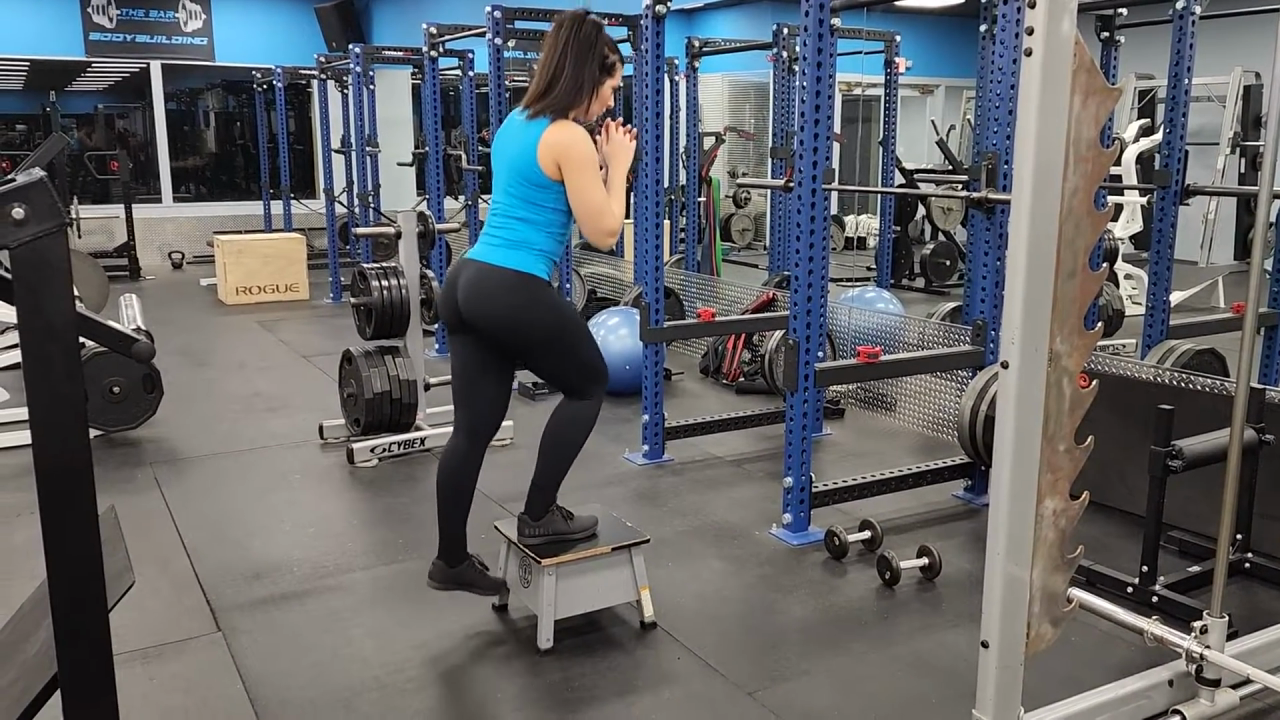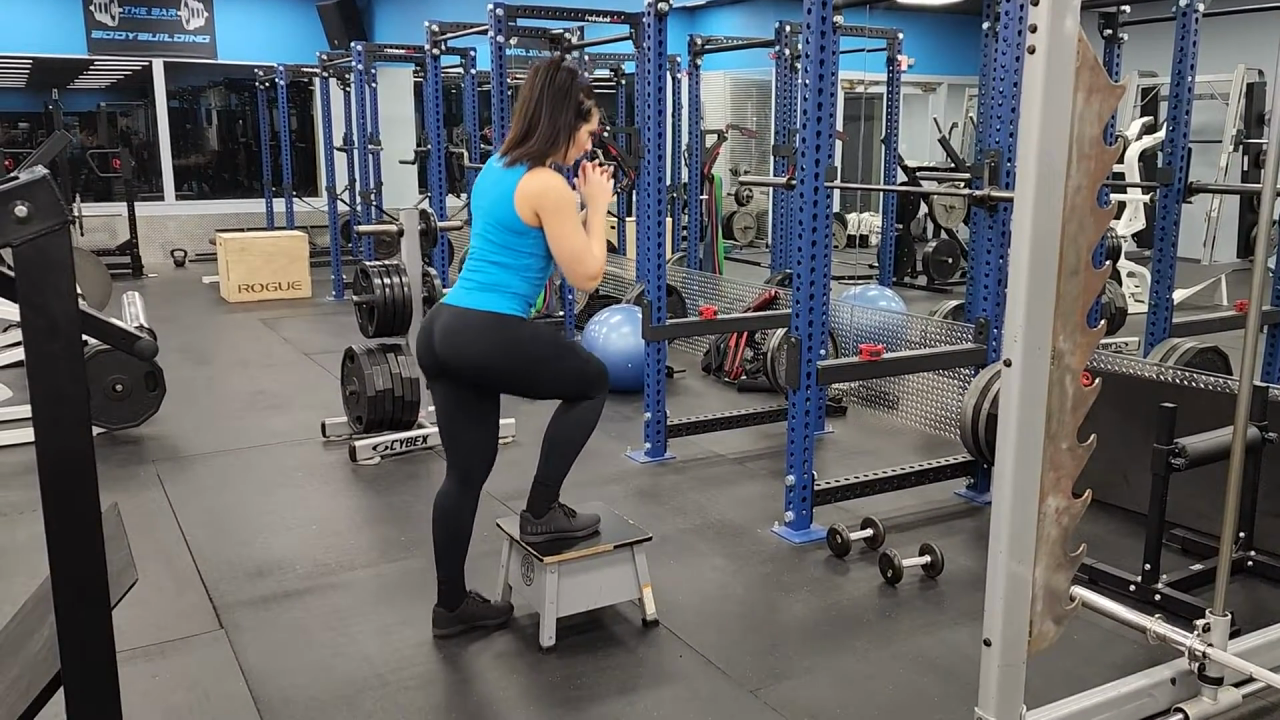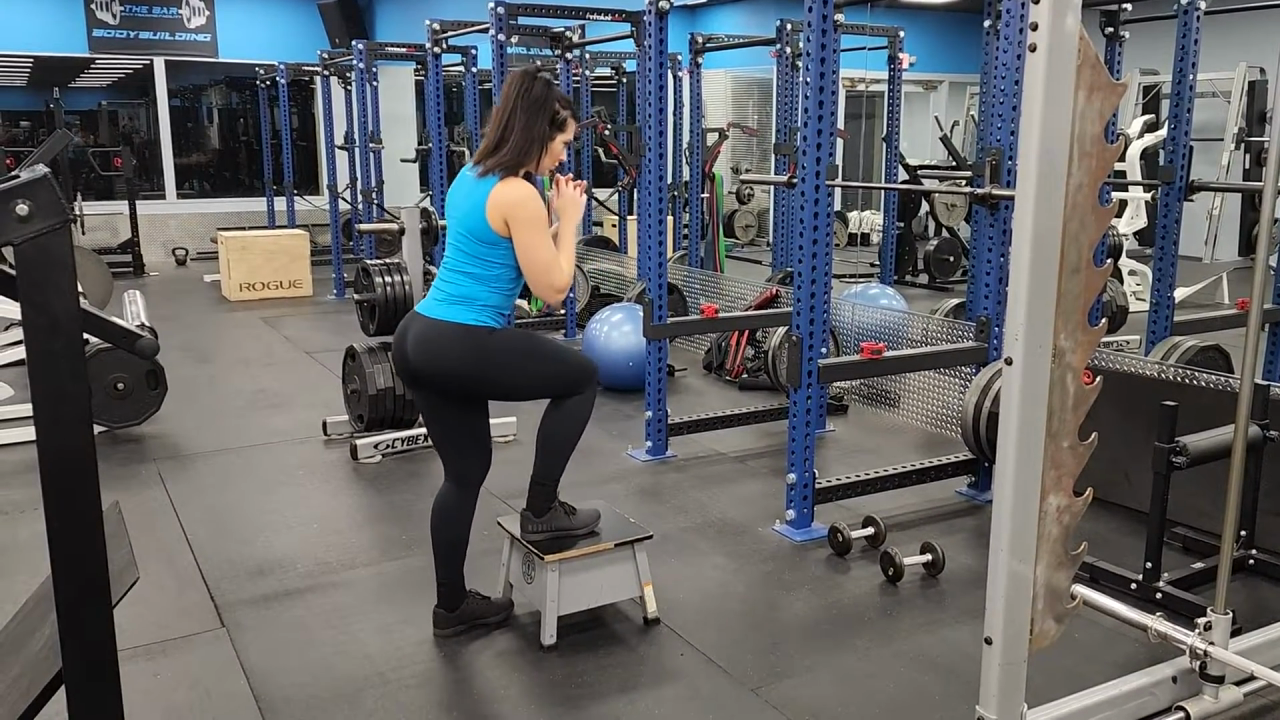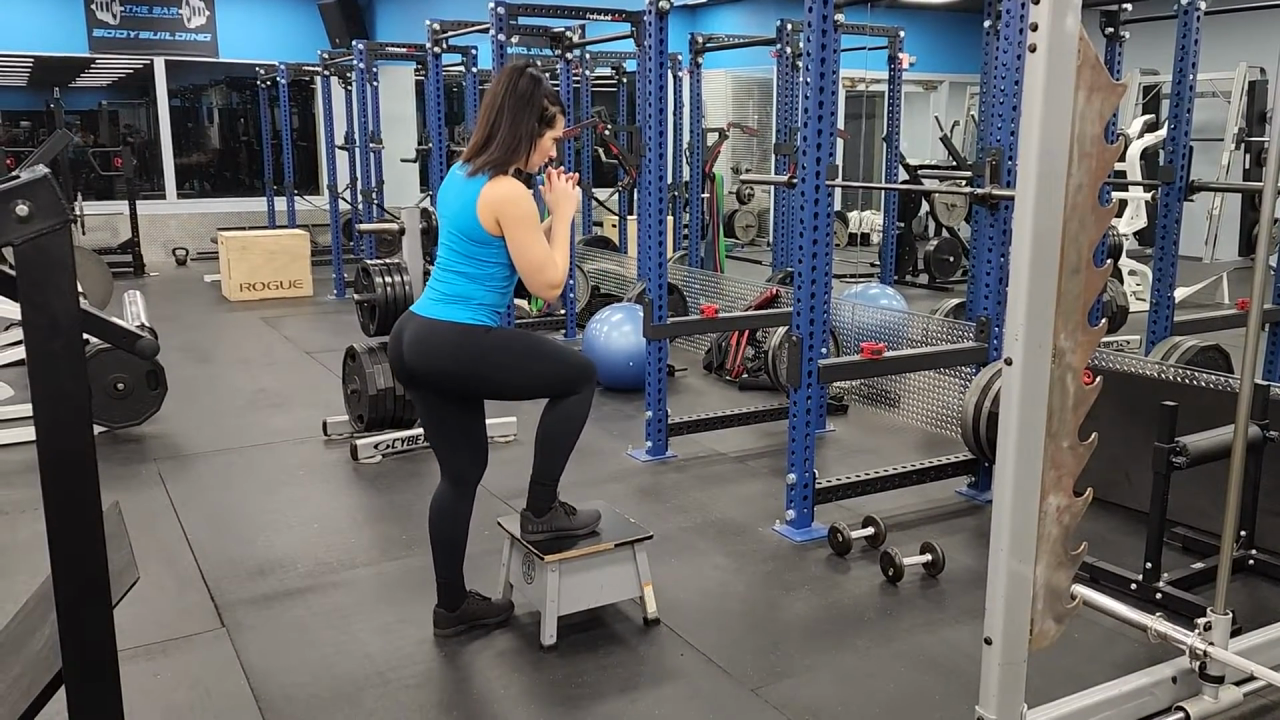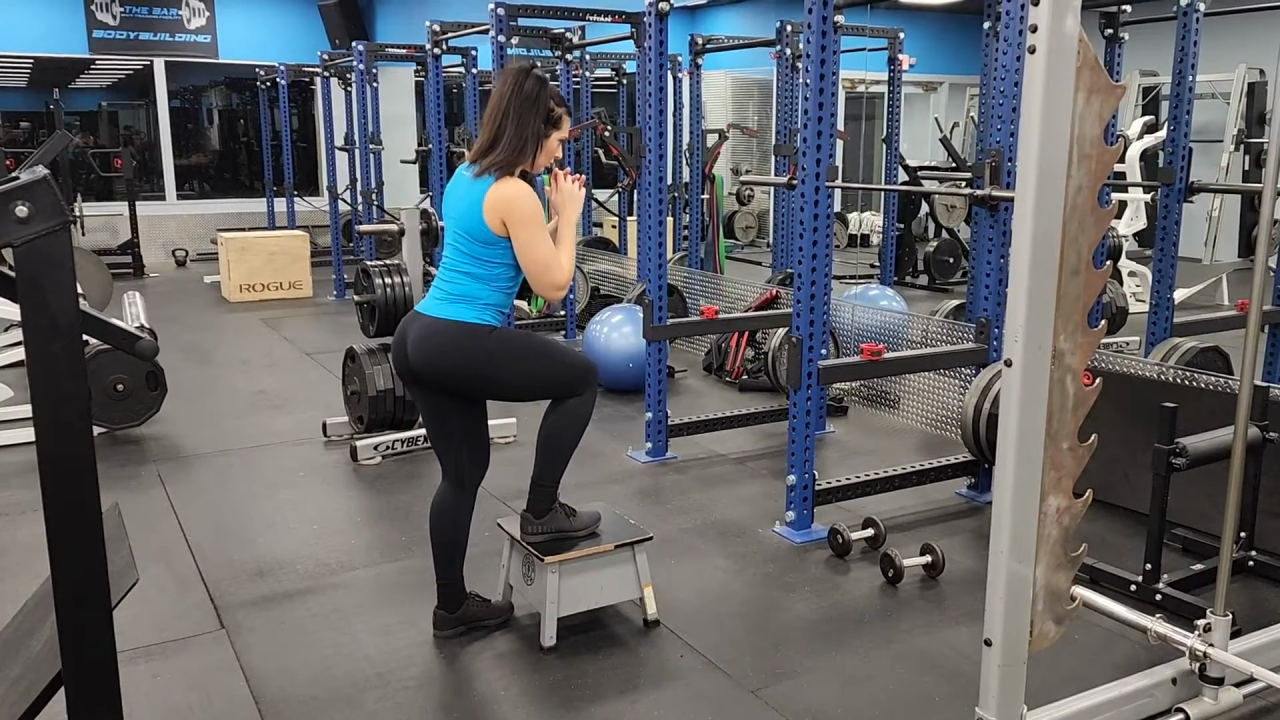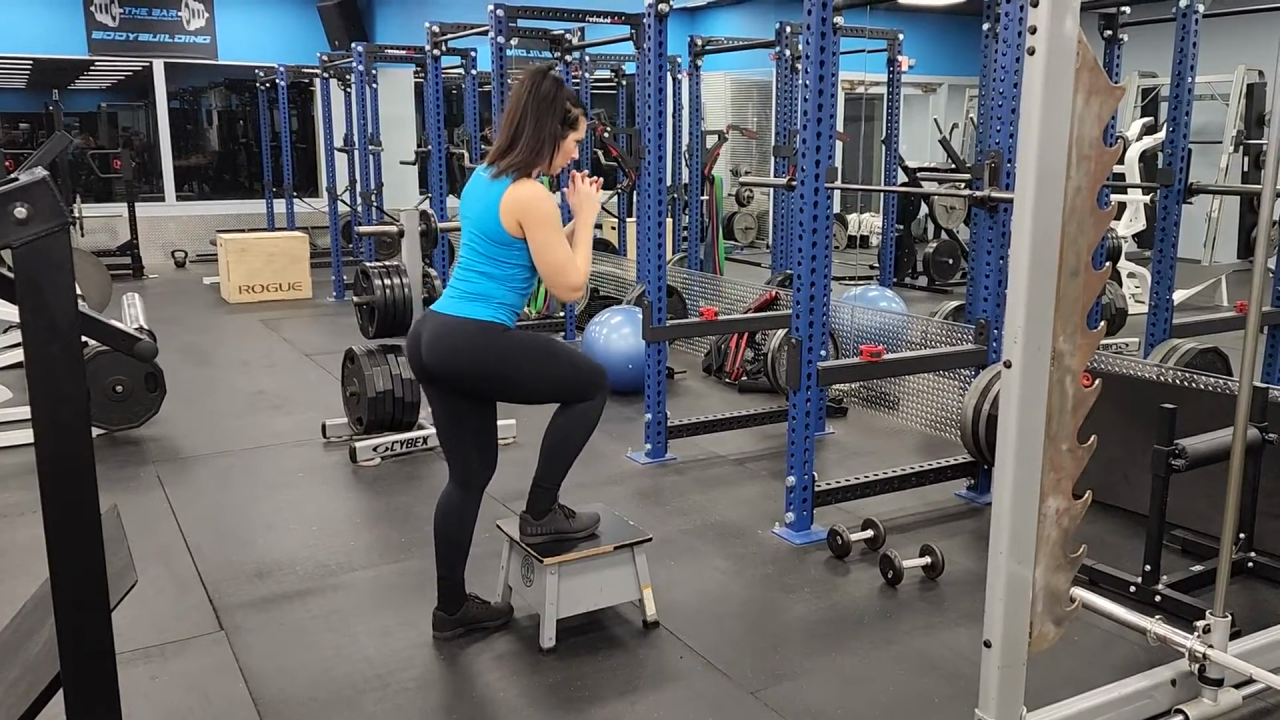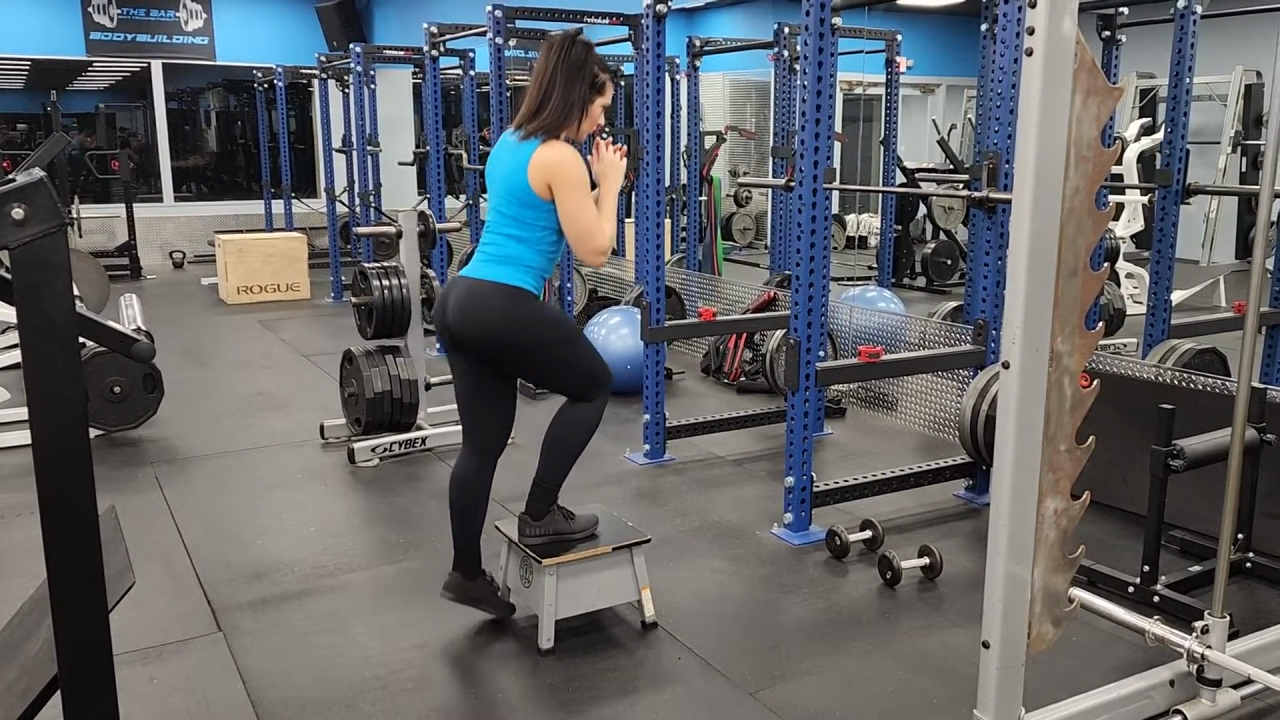
dt=0.3s
person 1, frame 1
left shoulder: (515, 123)
right shoulder: (569, 137)
right elbow: (603, 233)
left wrist: (599, 163)
right wrist: (618, 168)
left hip: (466, 285)
right hip: (514, 293)
left knee: (473, 427)
right knee: (587, 386)
left ankle: (451, 560)
right ankle: (539, 518)
person 1, frame 2
left shoulder: (496, 168)
right shoulder: (546, 184)
right elbow: (586, 275)
left wrist: (580, 204)
right wrist: (597, 207)
left hip: (442, 331)
right hip: (490, 336)
left knee: (466, 469)
right knee: (590, 384)
left ankle: (451, 604)
right ankle: (541, 514)
person 1, frame 3
left shoulder: (471, 177)
right shoulder: (518, 195)
right elbow: (552, 289)
left wrist: (557, 220)
right wrist: (569, 220)
left hip: (418, 341)
right hip: (461, 347)
left knee: (464, 472)
right knee: (580, 377)
left ankle: (452, 604)
right ankle: (542, 510)
person 1, frame 4
left shoulder: (460, 175)
right shoulder: (507, 193)
right elbow: (547, 285)
left wrist: (550, 216)
right wrist: (562, 215)
left hip: (414, 340)
right hip: (457, 346)
left knee: (460, 473)
right knee: (578, 376)
left ankle: (452, 605)
right ankle: (542, 509)
person 1, frame 5
left shoulder: (466, 176)
right shoulder: (514, 194)
right elbow: (553, 285)
left wrist: (556, 217)
right wrist: (568, 216)
left hip: (418, 340)
right hip: (461, 346)
left knee: (461, 475)
right knee: (581, 378)
left ankle: (451, 606)
right ankle: (542, 511)
person 1, frame 6
left shoulder: (485, 177)
right shoulder: (530, 196)
right elbow: (569, 287)
left wrist: (571, 219)
right wrist: (586, 217)
left hip: (433, 338)
right hip: (475, 344)
left knee: (468, 475)
right knee: (590, 384)
left ankle: (452, 606)
right ankle: (541, 512)
person 1, frame 7
left shoulder: (511, 142)
right shoulder: (560, 157)
right elbow: (594, 251)
left wrist: (594, 184)
right wrist: (610, 185)
left hip: (460, 305)
right hip: (504, 309)
left knee: (481, 445)
right knee: (593, 386)
left ankle: (467, 573)
right ankle: (539, 514)
